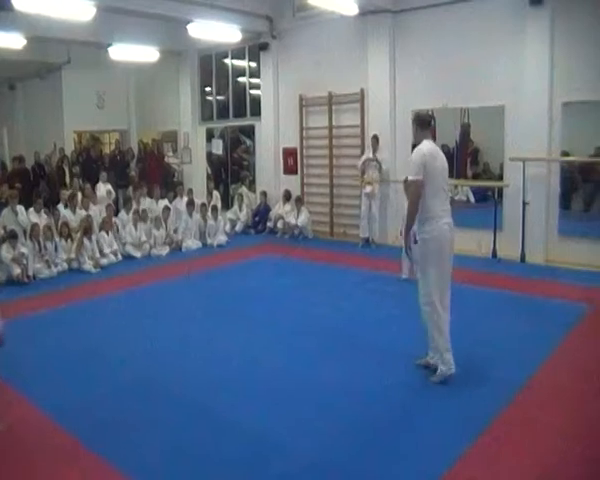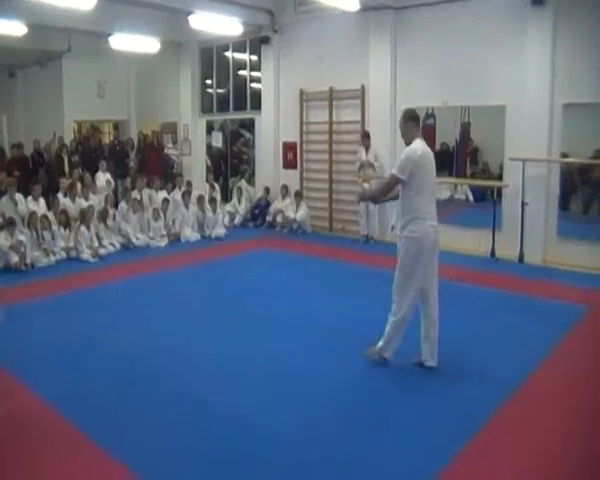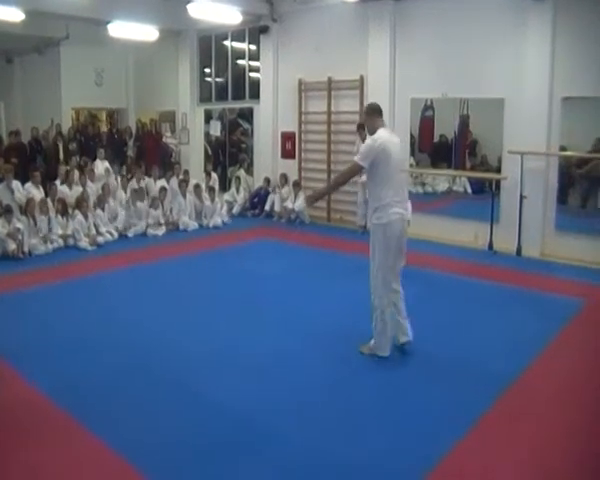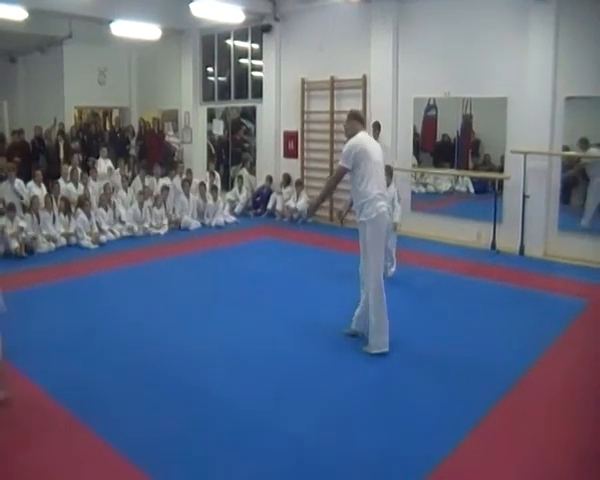
dt=0.5s
person 1, frame 1
left shoulder: (420, 153)
right shoulder: (439, 153)
left elbow: (415, 197)
left wrist: (406, 230)
left hip: (431, 232)
right hip: (445, 229)
left knee: (430, 299)
right knee: (440, 296)
left ankle: (445, 363)
right ankle: (436, 357)
person 1, frame 2
left shoulder: (412, 152)
right shoulder: (425, 150)
left elbow: (389, 185)
left wrist: (368, 195)
right wrist: (380, 197)
left hip: (415, 233)
right hip: (429, 230)
left knee: (403, 296)
right knee: (428, 296)
left ankle: (384, 349)
right ankle: (429, 355)
person 1, frame 3
left shoulder: (375, 142)
right shoulder: (395, 140)
left elbow: (347, 174)
left wrist: (320, 194)
left hip: (384, 219)
right hip: (399, 216)
left knee: (380, 283)
right knee: (392, 281)
left ankle: (381, 344)
right ankle: (402, 332)
person 1, frame 4
left shoulder: (354, 144)
right shoulder: (373, 143)
left elbow: (335, 179)
left wrist: (315, 204)
right wrist: (350, 205)
left hip: (371, 215)
right hip: (378, 212)
left knee: (373, 278)
right knee: (367, 275)
left ankle: (378, 342)
right ankle: (360, 324)
